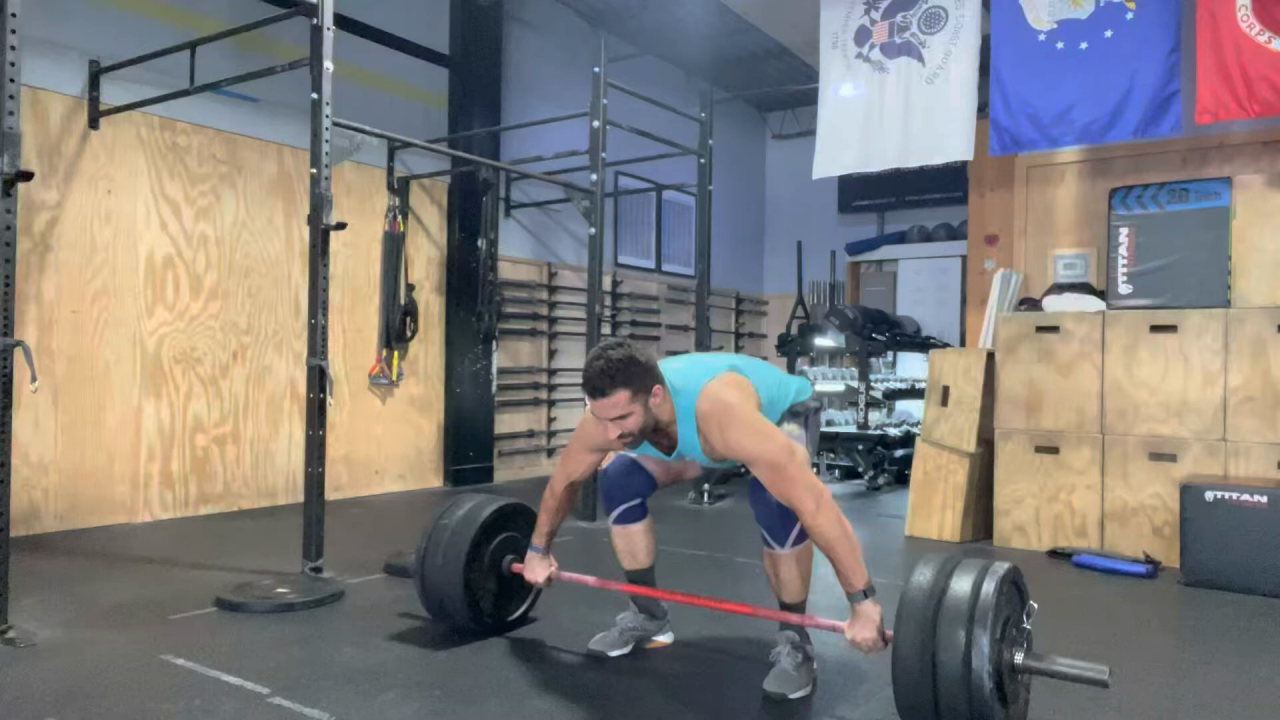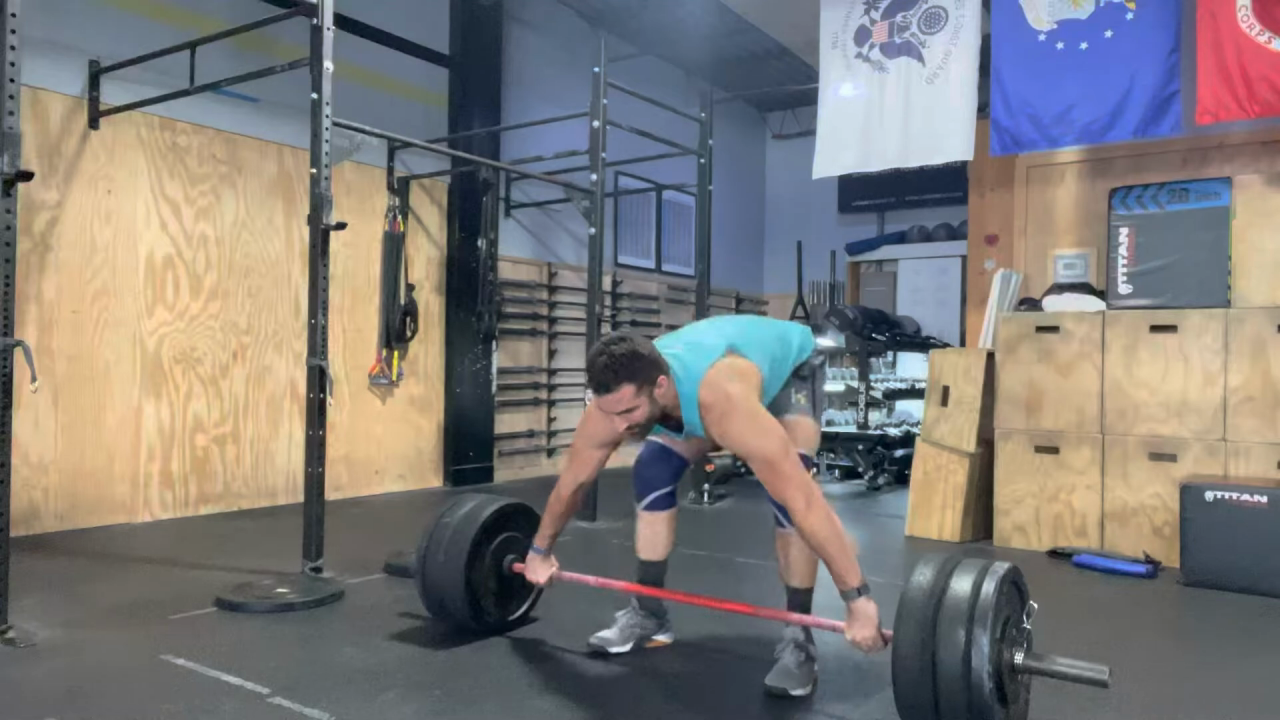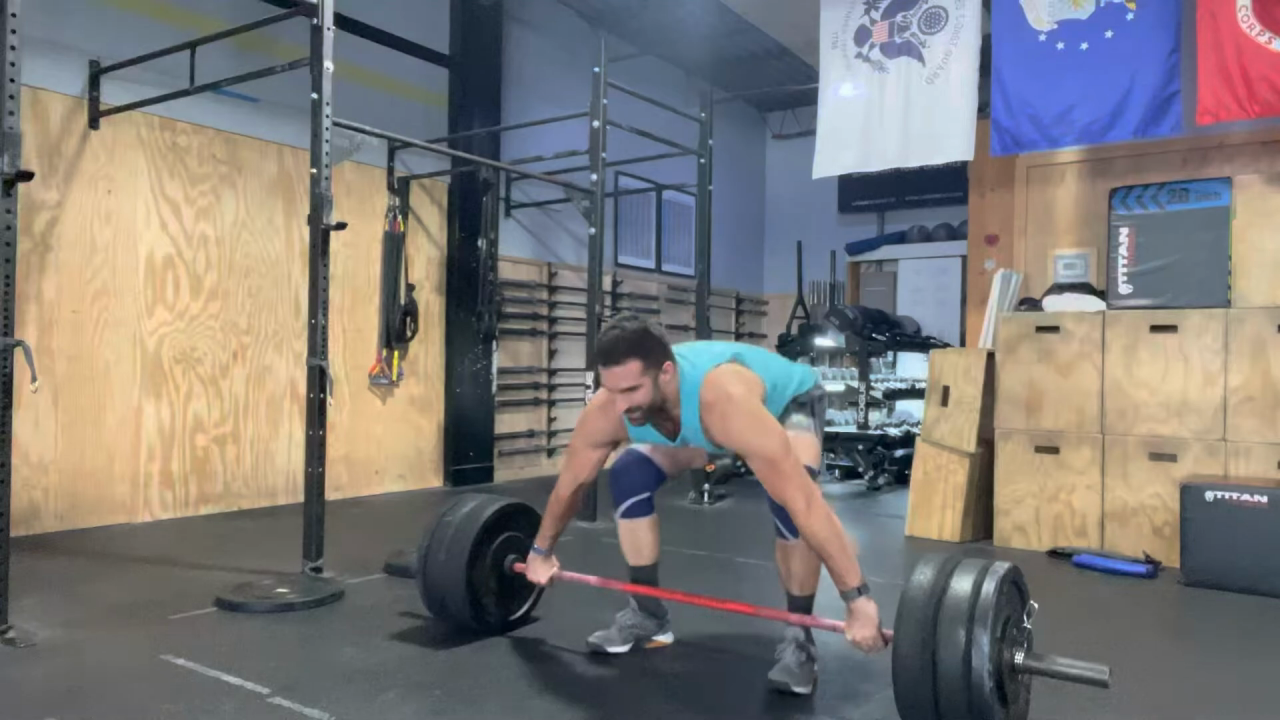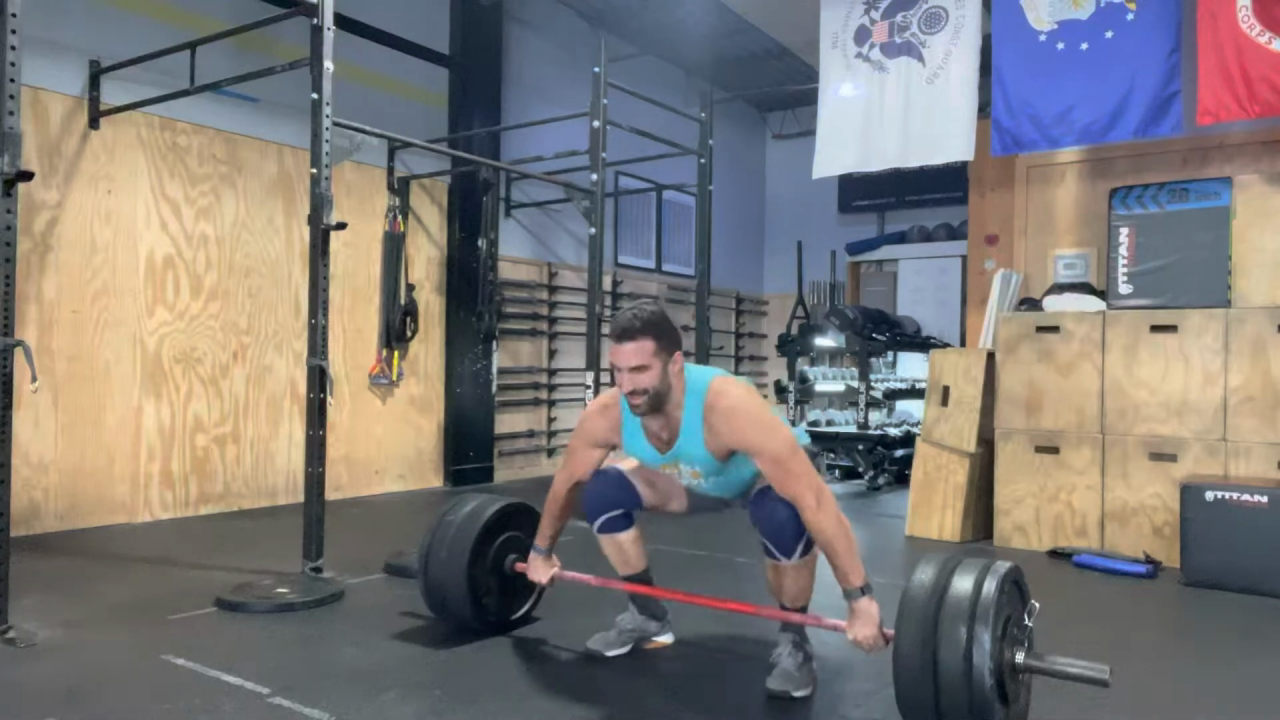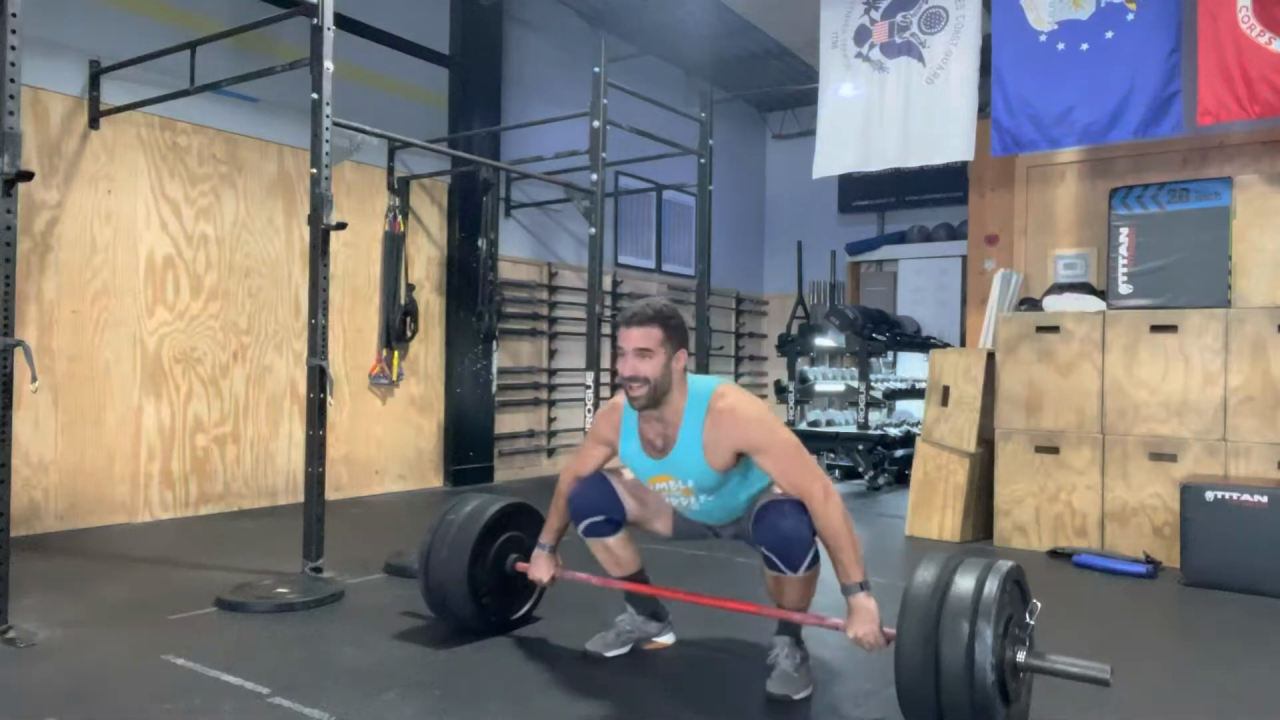
dt=0.2s
person 1, frame 1
left shoulder: (721, 410)
right shoulder: (610, 411)
left elbow: (813, 503)
right elbow: (564, 480)
left wrist: (863, 603)
right wrist: (539, 550)
left hip: (781, 410)
left knee: (778, 507)
right knee: (621, 482)
left ankle: (794, 641)
right ankle: (646, 616)
person 1, frame 2
left shoulder: (722, 397)
right shoulder: (614, 404)
left elbow: (804, 500)
right elbow: (573, 480)
left wrist: (858, 600)
right wrist: (540, 551)
left hip: (788, 365)
left knee: (788, 493)
right knee: (653, 472)
left ankle: (798, 637)
right ankle: (647, 613)
person 1, frame 3
left shoulder: (724, 399)
right shoulder: (606, 410)
left elbow: (804, 501)
right elbow: (571, 482)
left wrist: (858, 601)
right wrist: (541, 551)
left hip: (788, 400)
left knee: (787, 502)
right knee: (629, 478)
left ankle: (798, 639)
right ankle: (647, 615)
person 1, frame 4
left shoulder: (727, 407)
right shoulder: (609, 413)
left elbow: (813, 499)
right elbow: (567, 481)
left wrist: (859, 600)
right wrist: (542, 551)
left hip: (764, 473)
right hip: (692, 479)
left knee: (784, 518)
right knee: (600, 495)
left ankle: (793, 640)
right ankle: (647, 617)
person 1, frame 5
left shoulder: (728, 412)
right shoulder: (615, 415)
left elbow: (820, 494)
right elbow: (574, 476)
left wrist: (859, 597)
right wrist: (546, 547)
left hip: (757, 501)
right hip: (687, 507)
left knee: (789, 530)
right knee: (588, 500)
left ankle: (788, 644)
right ankle: (646, 617)
